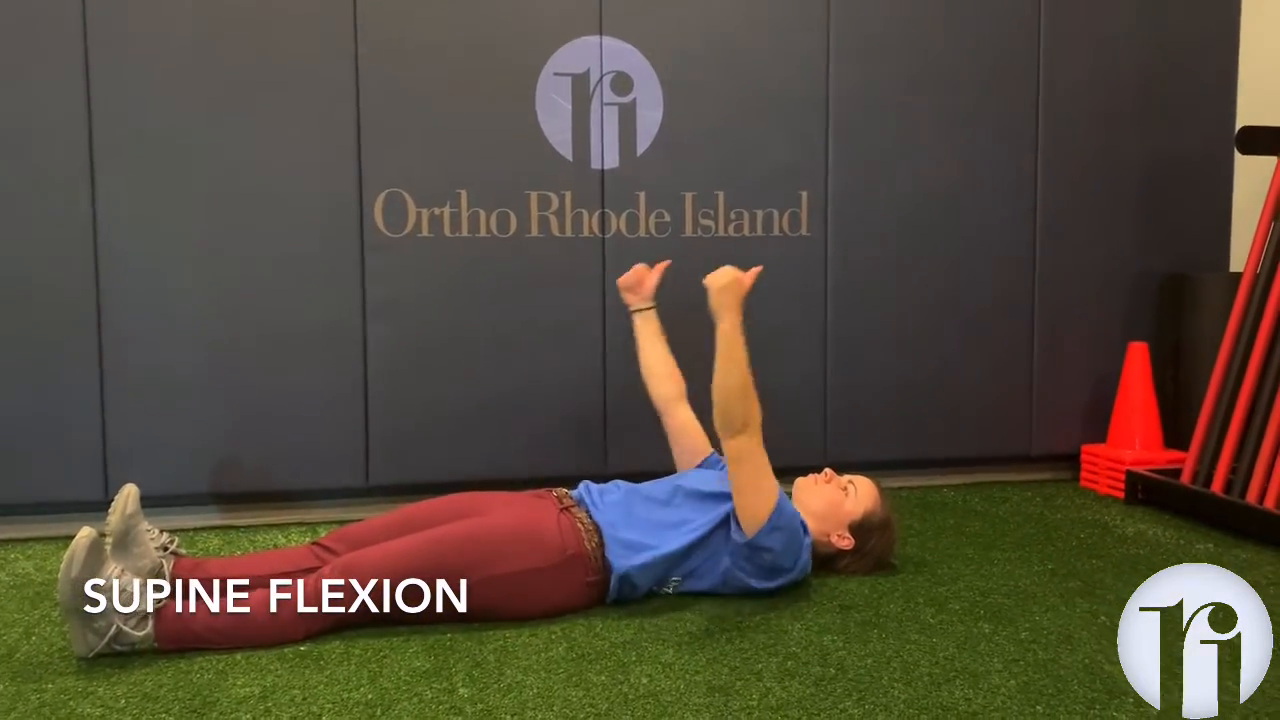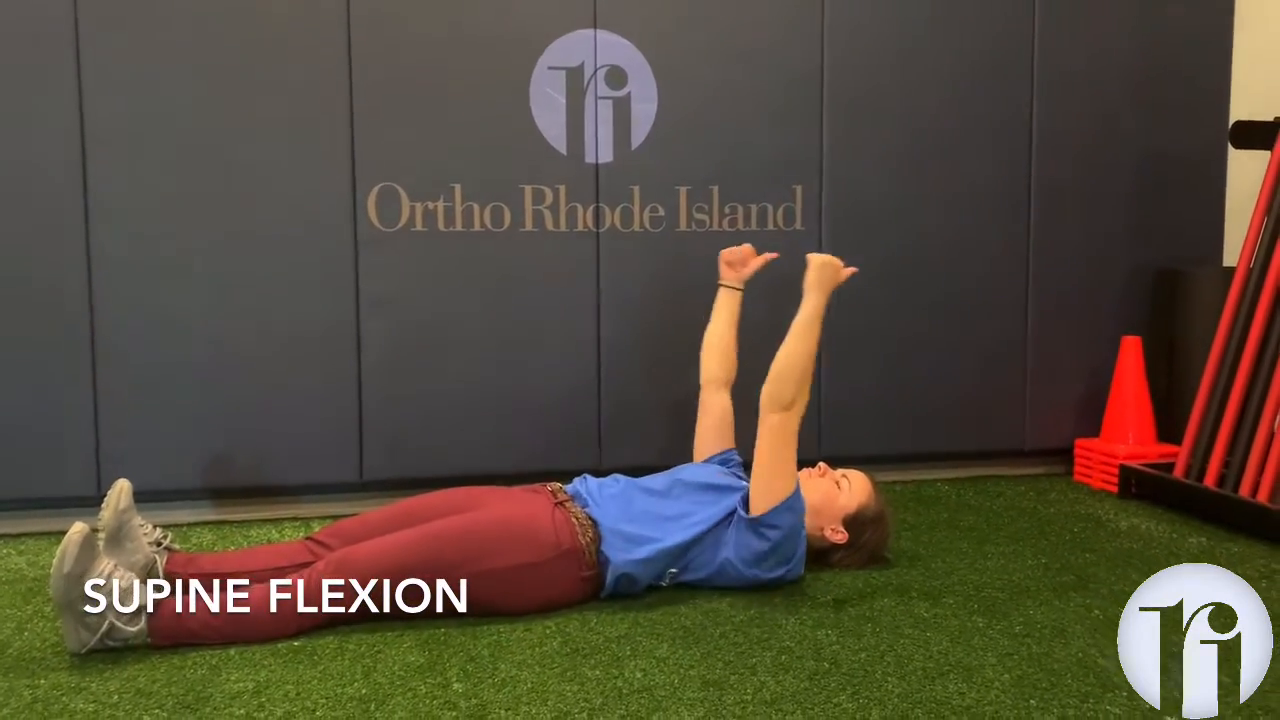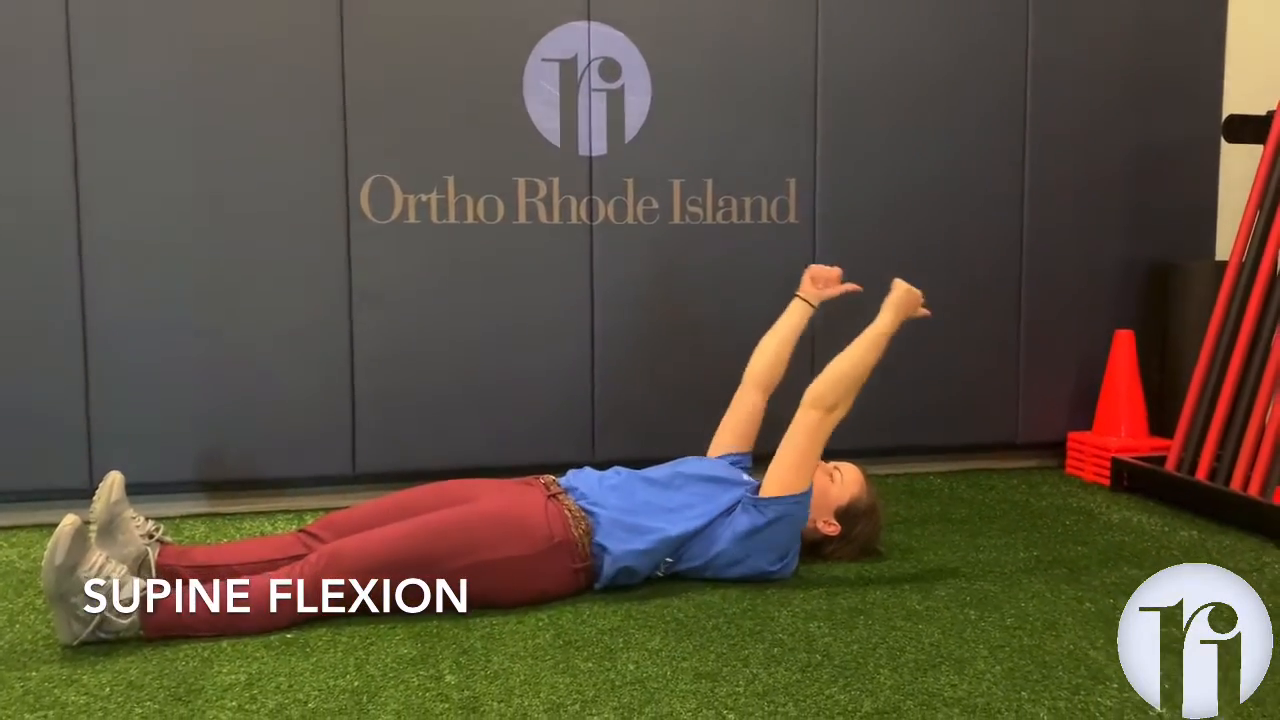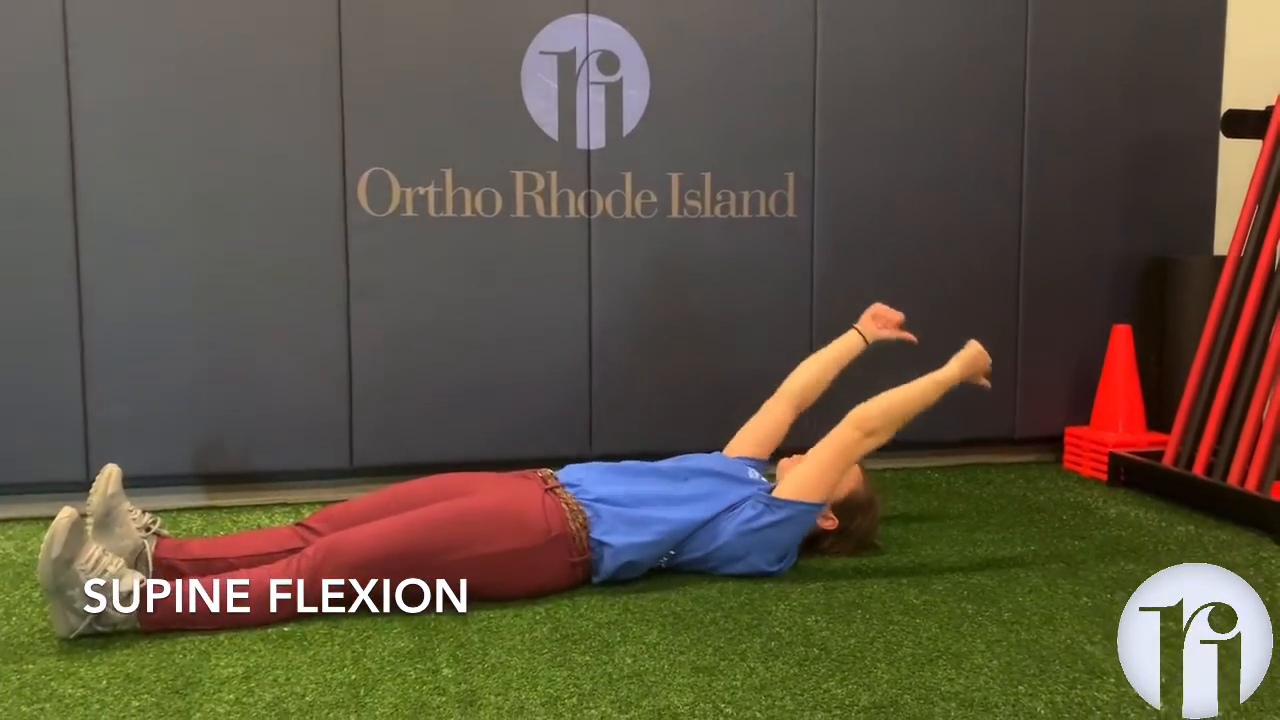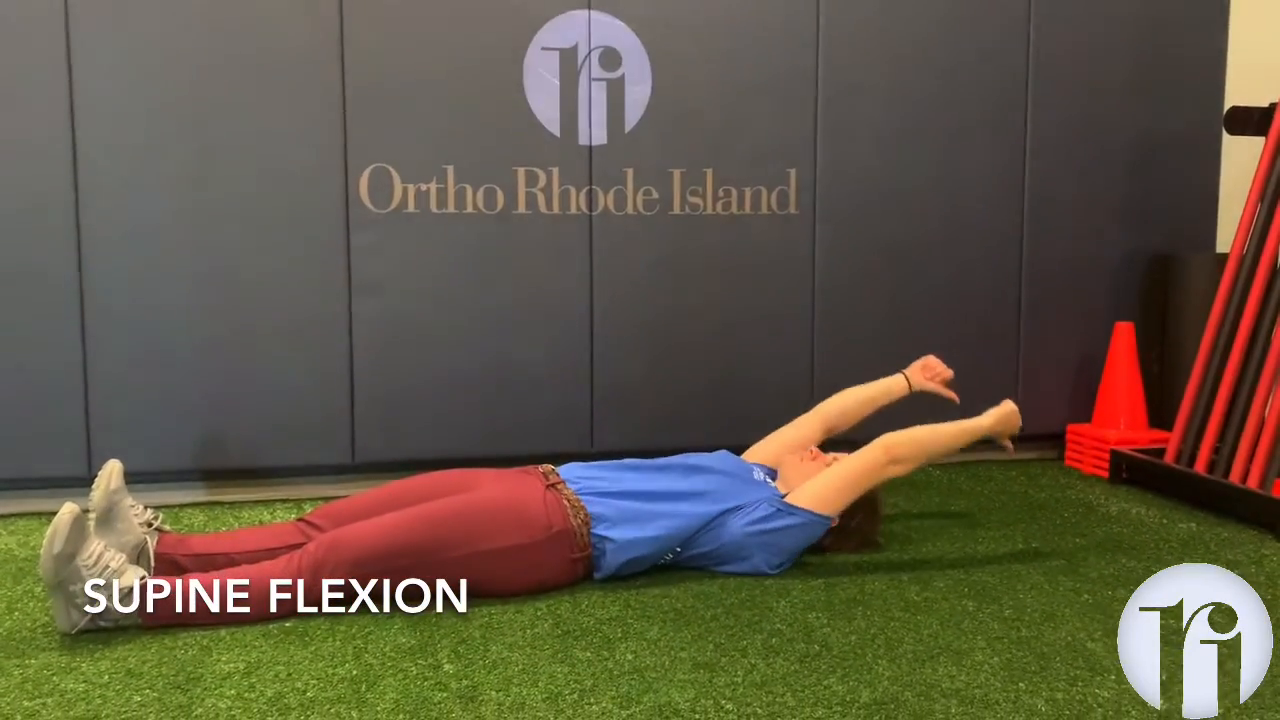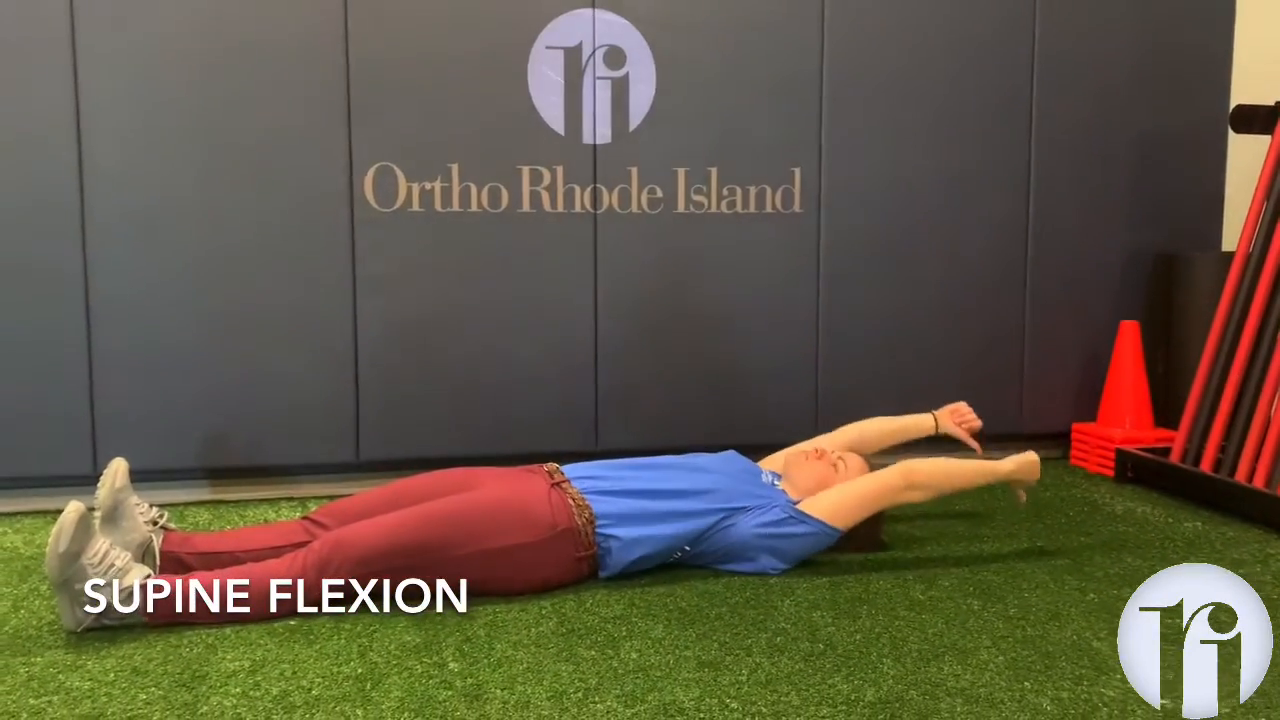
dt=0.3s
person 1, frame 1
left shoulder: (778, 549)
right shoulder: (731, 495)
left elbow: (741, 430)
right elbow: (673, 406)
left wrist: (727, 318)
right wrist: (644, 312)
left hip: (569, 556)
right hip: (551, 511)
left knee: (347, 585)
right knee: (337, 551)
left ankle: (140, 619)
right ankle: (168, 569)
person 1, frame 2
left shoulder: (773, 543)
right shoulder: (732, 487)
left elbow: (781, 406)
right elbow: (715, 386)
left wrist: (814, 298)
right wrist: (731, 290)
left hip: (563, 550)
right hip: (544, 505)
left knee: (342, 580)
right knee: (332, 546)
left ankle: (135, 615)
right ankle: (164, 566)
person 1, frame 3
left shoulder: (768, 538)
right shoulder: (735, 482)
left elbow: (818, 408)
right elbow: (756, 387)
left wrist: (887, 322)
right wrist: (804, 304)
left hip: (556, 545)
right hip: (537, 498)
left knee: (335, 575)
right knee: (325, 539)
left ankle: (128, 608)
right ankle: (153, 555)
person 1, frame 4
left shoulder: (769, 531)
right shoulder: (742, 477)
left elbow: (853, 431)
right elbow: (791, 398)
left wrist: (951, 373)
right wrist: (860, 335)
left hip: (556, 538)
right hip: (540, 492)
left knee: (331, 569)
right knee: (325, 532)
left ankle: (125, 600)
right ankle: (151, 552)
person 1, frame 5
left shoulder: (775, 530)
right shoulder: (751, 476)
left elbow: (875, 458)
right elbow: (825, 414)
left wrist: (982, 426)
right wrist: (906, 379)
left hip: (554, 535)
right hip: (536, 488)
left knee: (334, 563)
right knee: (326, 527)
left ankle: (126, 597)
right ankle: (153, 546)
person 1, frame 6
left shoulder: (783, 529)
right shoulder: (758, 478)
left elbow: (892, 483)
right elbow: (845, 429)
left wrist: (1001, 468)
right wrist: (935, 421)
left hip: (560, 534)
right hip: (543, 485)
left knee: (340, 563)
right knee: (331, 527)
left ankle: (134, 593)
right ankle: (161, 543)
